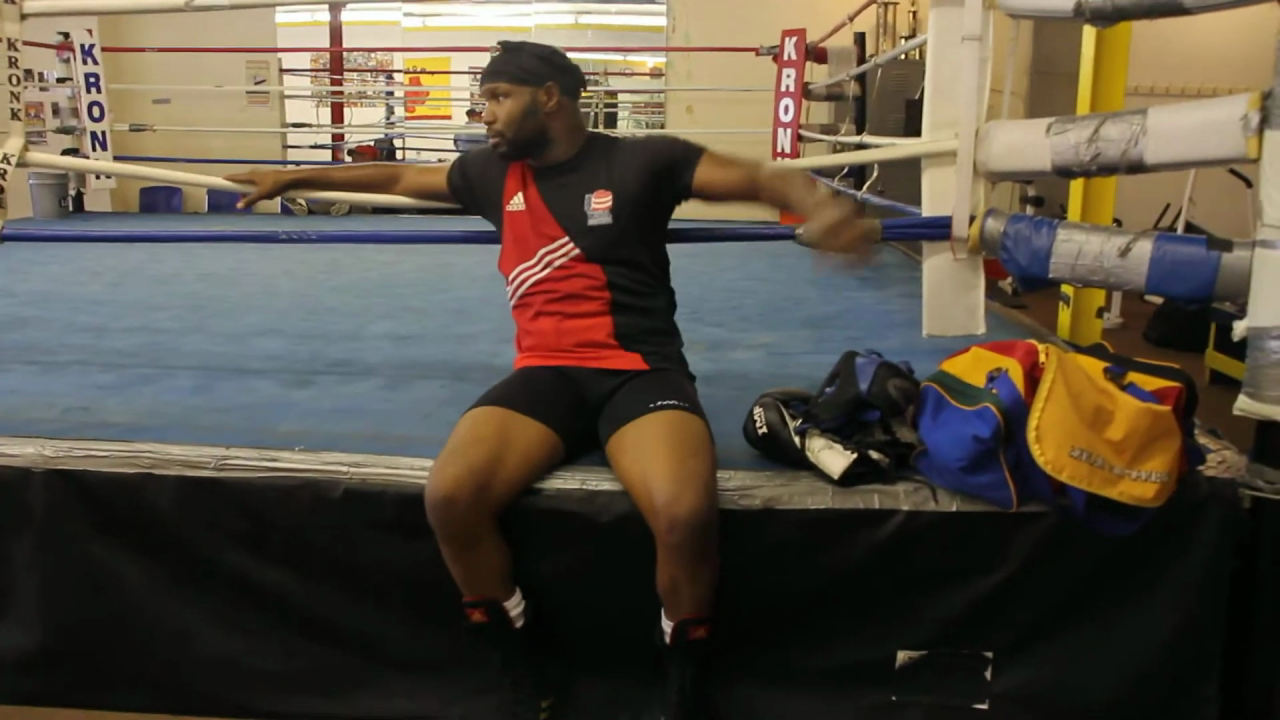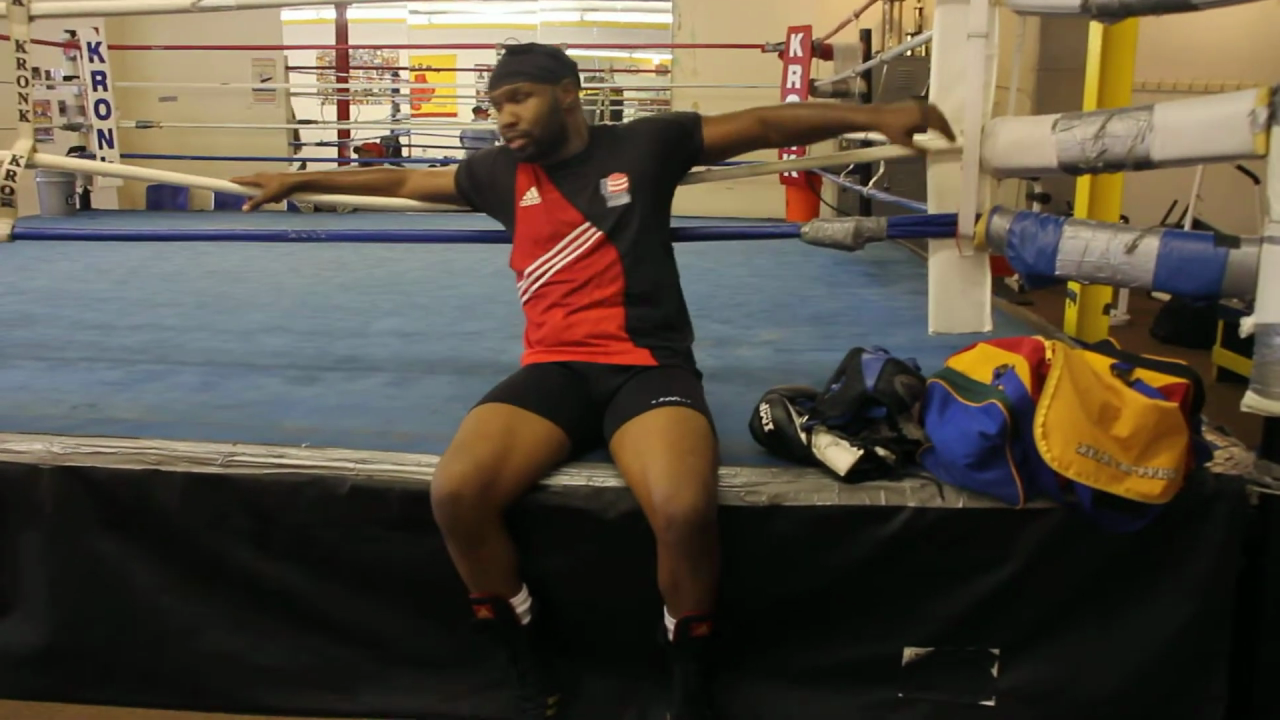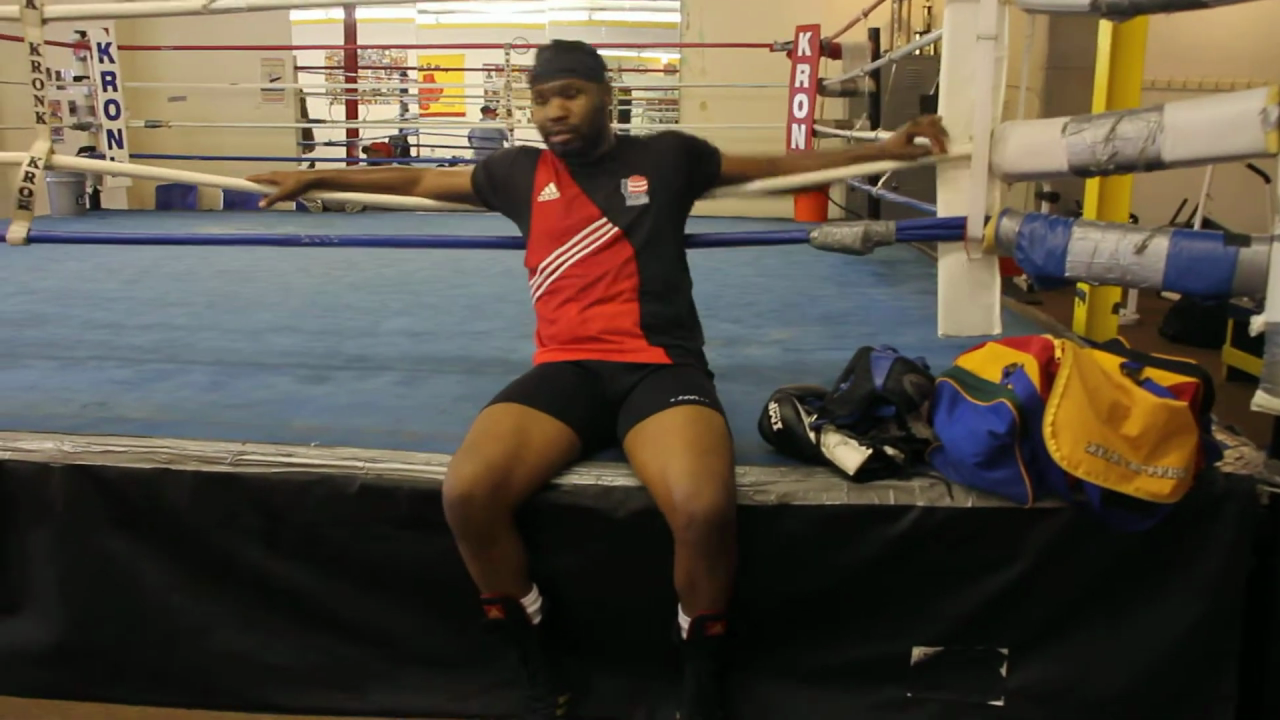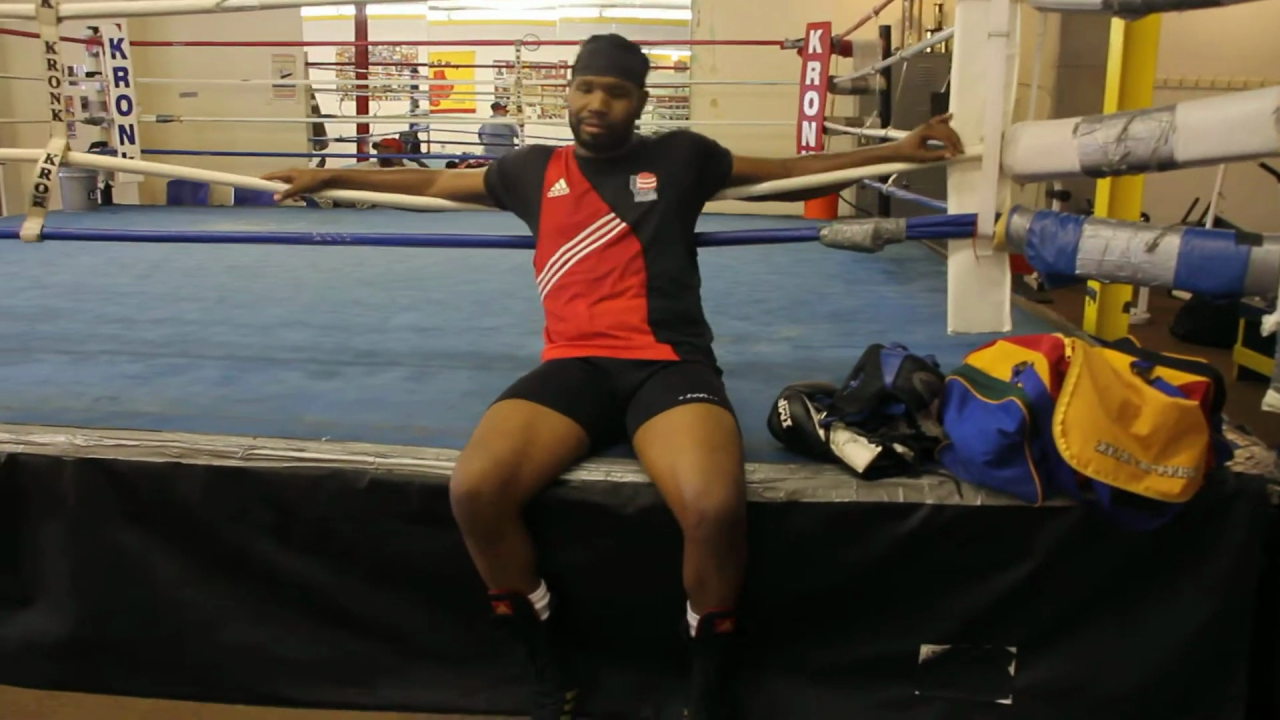
dt=0.2s
person 1, frame 1
left shoulder: (639, 159)
right shoulder: (496, 172)
left elbow: (754, 176)
right elbow: (399, 176)
left wrist: (816, 204)
right wrist: (293, 177)
left hip: (640, 370)
right hip: (544, 374)
left knee: (681, 517)
right knee: (448, 497)
person 1, frame 2
left shoulder: (645, 144)
right shoulder: (501, 170)
left elbow: (762, 124)
right elbow: (405, 182)
left wrist: (873, 116)
right wrist: (298, 180)
left hip: (648, 365)
right hip: (552, 370)
left knee: (682, 512)
right knee: (454, 494)
person 1, frame 3
left shoulder: (665, 156)
right shoulder: (521, 171)
left elbow: (774, 168)
right elbow: (421, 182)
left wrist: (884, 148)
right wrist: (314, 178)
left hip: (661, 367)
right hip: (565, 369)
left knee: (704, 511)
right knee: (466, 495)
person 1, frame 4
left shoulder: (679, 156)
right shoulder: (535, 169)
left elbow: (790, 175)
right elbow: (436, 184)
left wrist: (896, 151)
right wrist: (329, 177)
left hip: (670, 363)
right hip: (574, 365)
left knee: (715, 510)
right knee: (473, 490)
